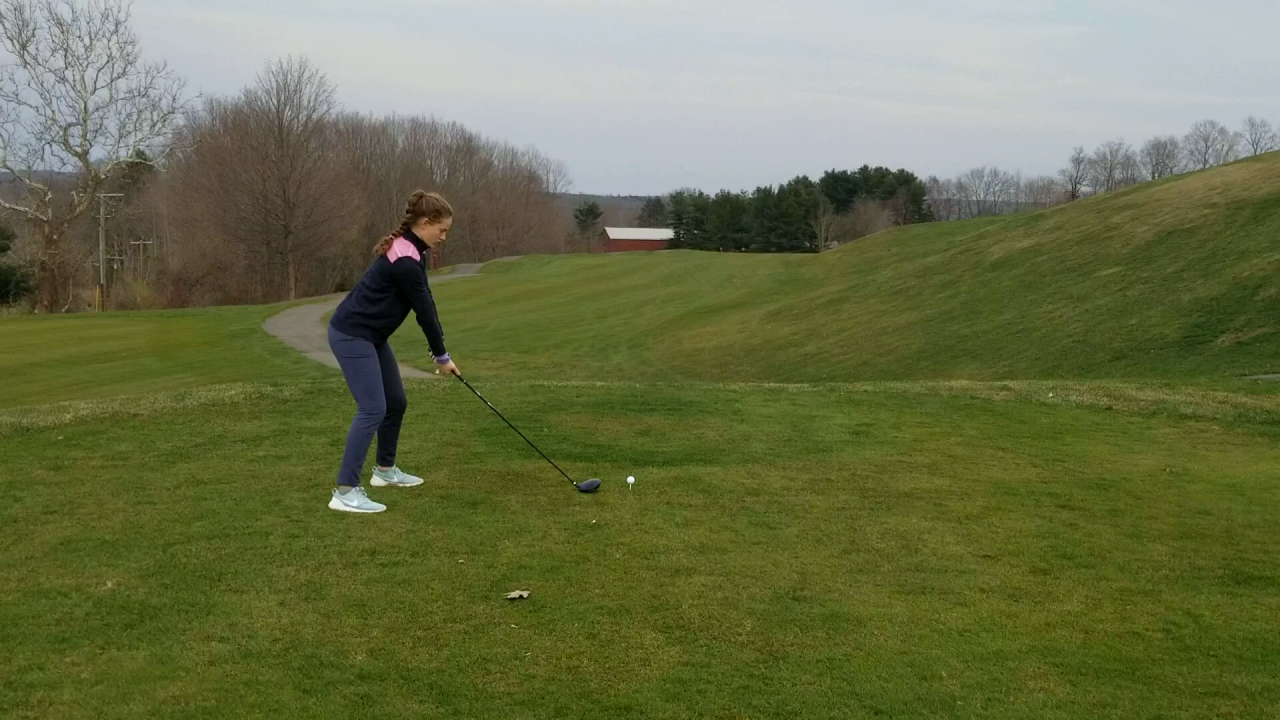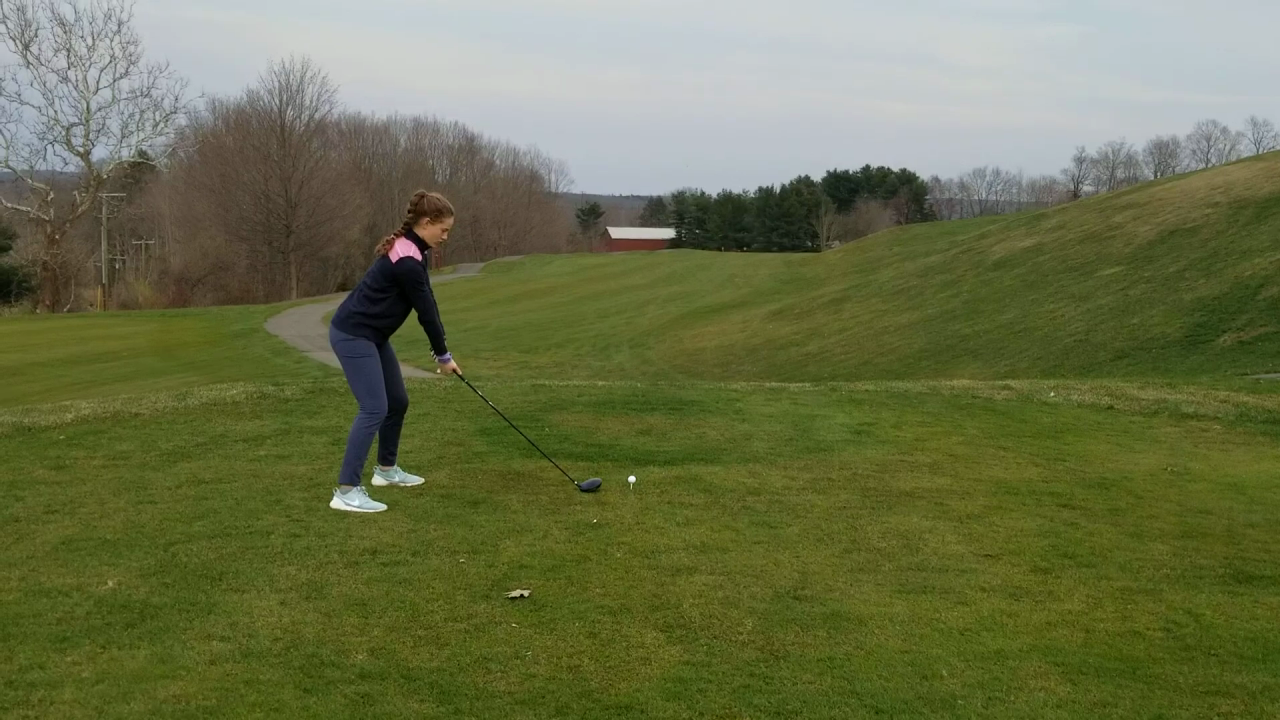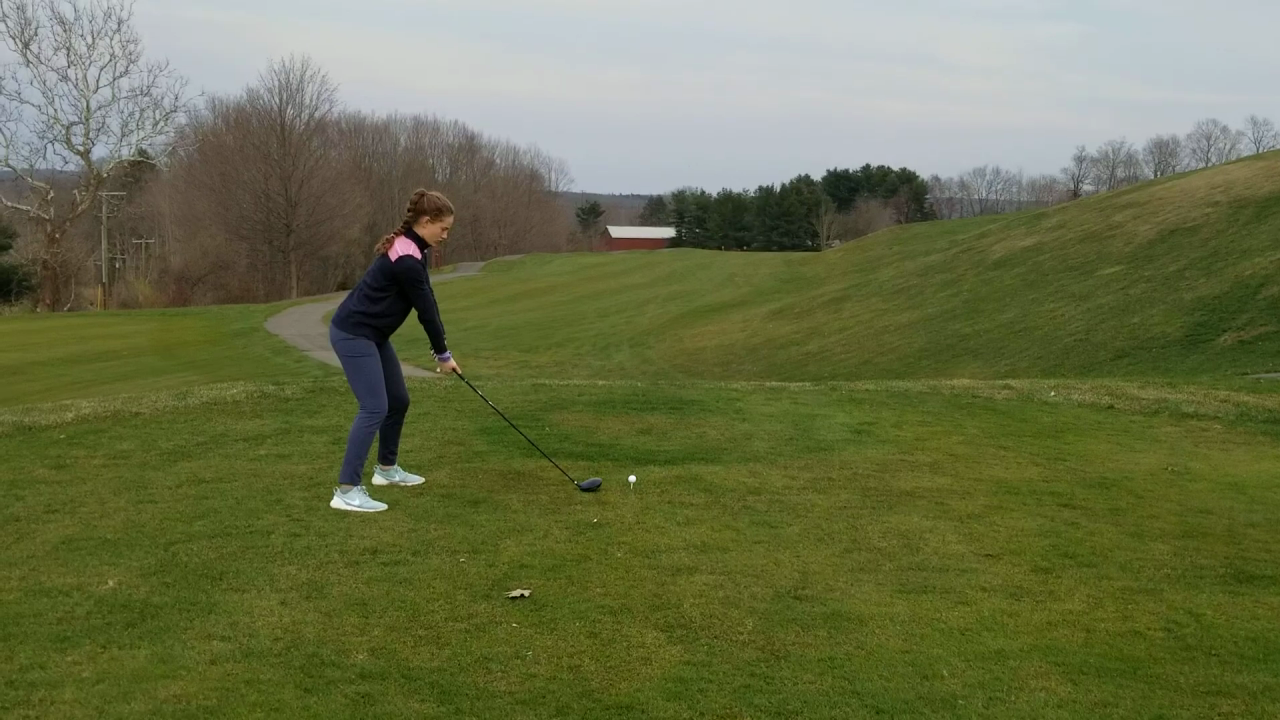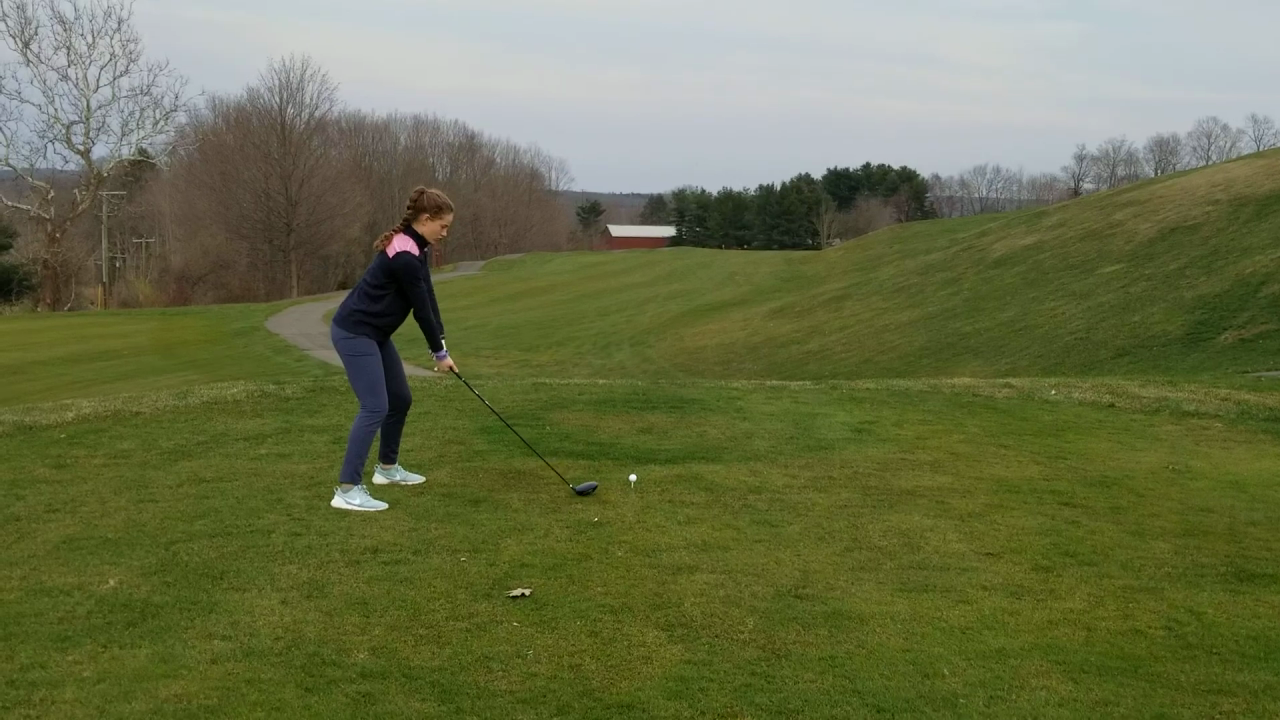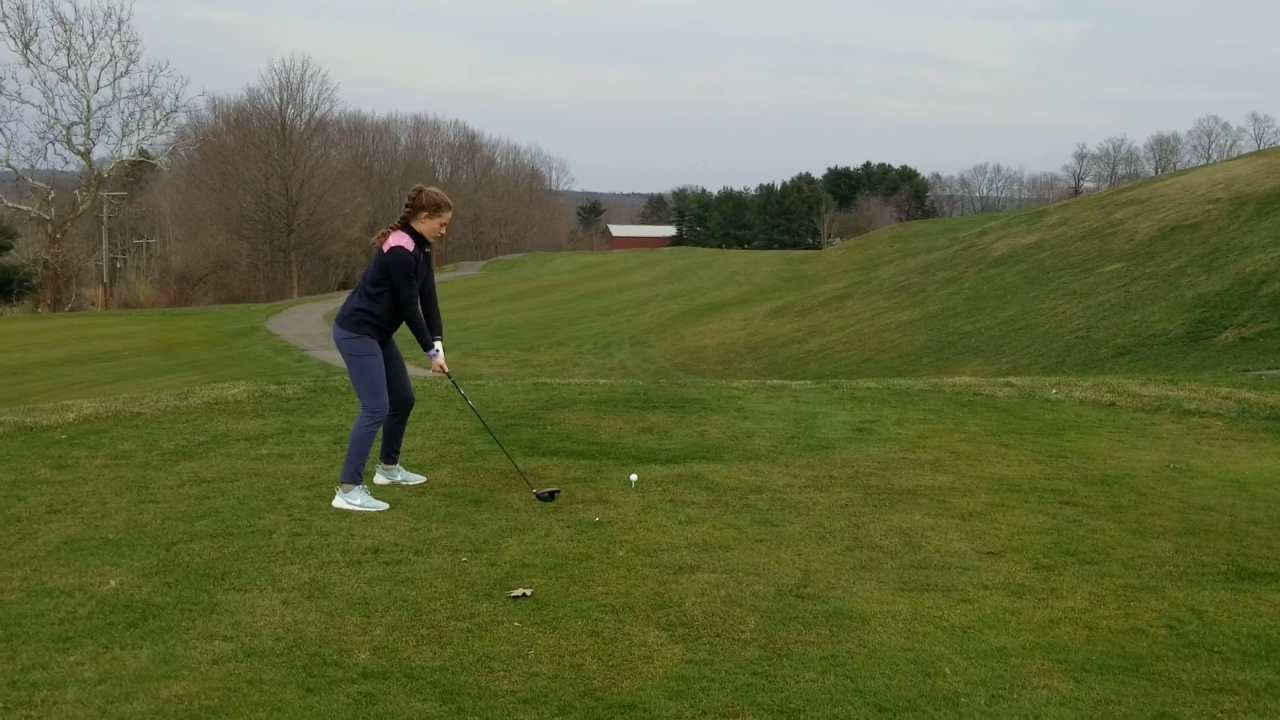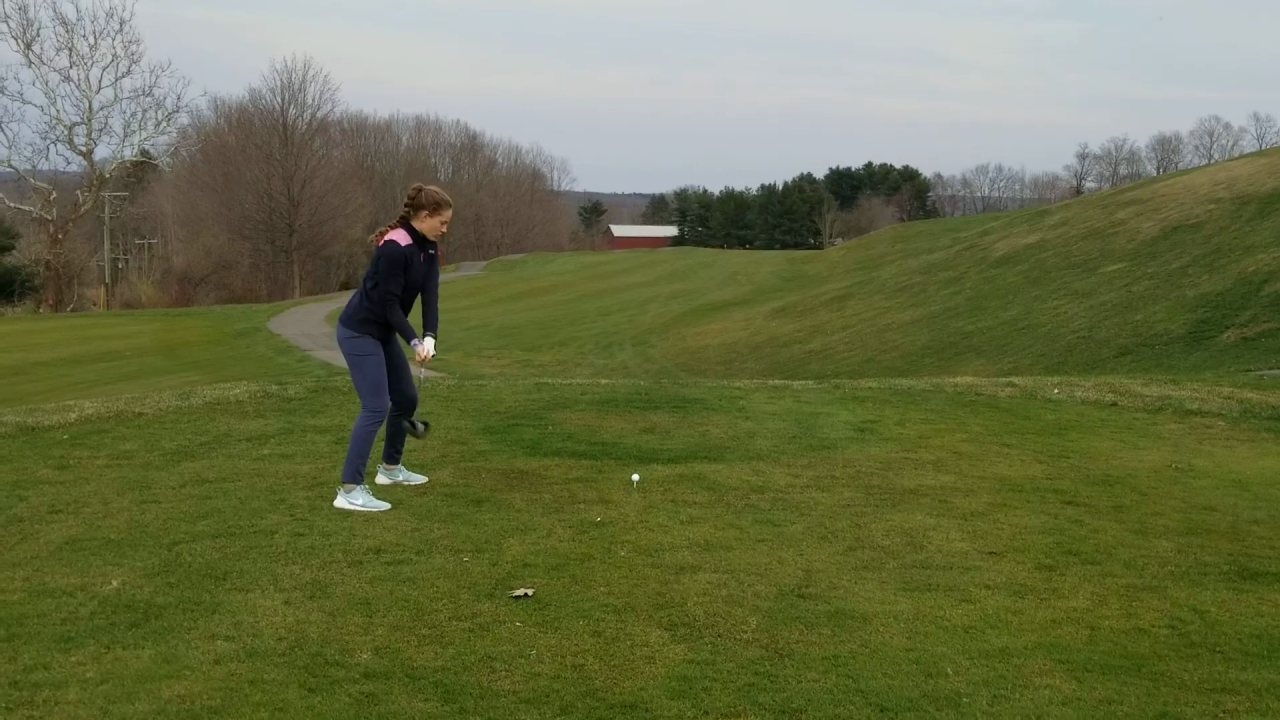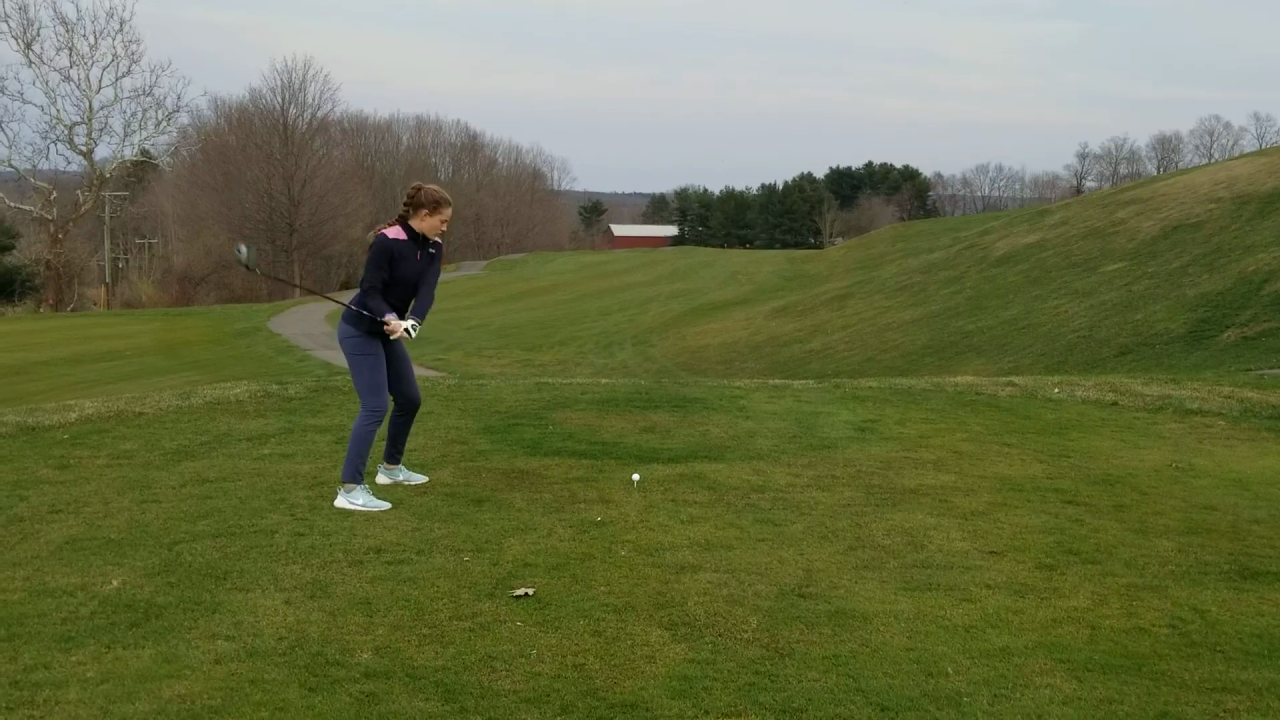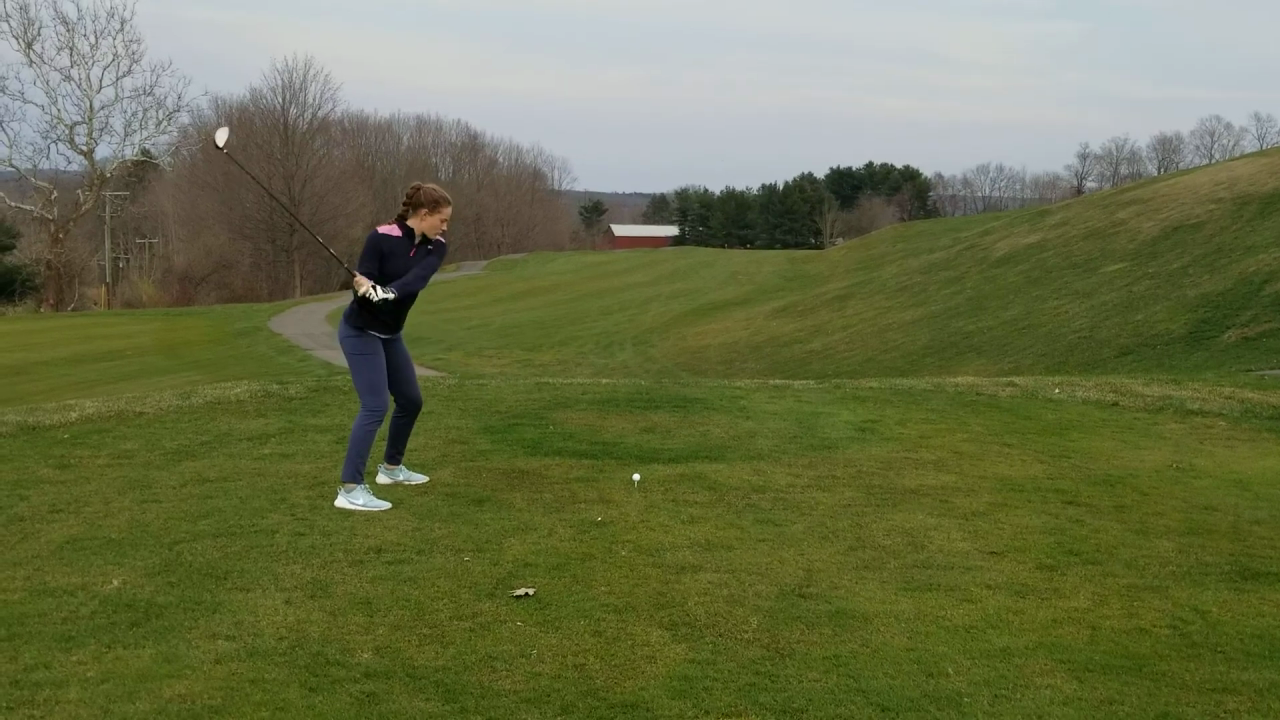
dt=0.1s
person 1, frame 1
left shoulder: (413, 250)
right shoulder: (404, 262)
left elbow: (427, 302)
right elbow: (423, 311)
left wrist: (439, 348)
right wrist: (441, 356)
left hip: (371, 335)
right hip: (351, 335)
left knee: (396, 402)
right knee: (372, 410)
left ankle: (385, 469)
right ankle: (345, 492)
person 1, frame 2
left shoulder: (415, 249)
right shoulder: (406, 261)
left elbow: (428, 302)
right elbow: (425, 311)
left wrist: (441, 347)
right wrist: (443, 355)
left hip: (372, 334)
right hip: (353, 335)
left knee: (397, 402)
right knee: (373, 409)
left ankle: (386, 469)
right ankle: (346, 491)
person 1, frame 3
left shoulder: (415, 248)
right shoulder: (406, 261)
left elbow: (428, 299)
right elbow: (424, 309)
left wrist: (442, 345)
right wrist: (442, 354)
left hip: (373, 333)
right hip: (353, 334)
left knee: (398, 401)
right knee: (374, 408)
left ankle: (386, 468)
right ankle: (346, 490)
person 1, frame 4
left shoulder: (417, 247)
right shoulder: (404, 257)
left elbow: (428, 298)
right elbow: (420, 308)
left wrist: (441, 343)
right wrist: (439, 352)
left hip: (374, 332)
right hip: (355, 333)
left knee: (400, 399)
right knee: (374, 408)
left ankle: (387, 467)
right ankle: (347, 490)
person 1, frame 5
left shoulder: (421, 247)
right shoulder: (400, 252)
left elbow: (428, 297)
right elbow: (409, 307)
left wrist: (436, 341)
right wrist: (431, 352)
left hip: (379, 333)
right hip: (356, 332)
left knee: (402, 399)
right knee: (374, 407)
left ankle: (388, 467)
right ankle: (348, 490)
person 1, frame 6
left shoulder: (427, 248)
right shoulder: (395, 247)
left elbow: (430, 295)
right elbow: (387, 303)
left wrist: (429, 337)
right wrist: (414, 341)
left hip: (382, 334)
right hip: (359, 332)
left knee: (406, 399)
right knee: (375, 407)
left ankle: (390, 467)
right ankle: (349, 490)
person 1, frame 7
left shoulder: (433, 249)
right shoulder: (387, 241)
left elbow: (426, 290)
right elbow: (372, 294)
left wrist: (412, 322)
right wrist: (390, 317)
left hip: (387, 334)
right hip: (360, 331)
left knee: (409, 399)
right knee: (375, 407)
left ankle: (391, 467)
right ankle: (350, 490)
person 1, frame 8
left shoulder: (436, 248)
right shoulder: (382, 238)
left elbow: (416, 281)
right elbow: (361, 292)
left wrist: (384, 292)
right wrist: (364, 287)
left hip: (388, 333)
right hip: (360, 331)
left knee: (411, 400)
right knee: (375, 407)
left ankle: (391, 467)
right ankle: (350, 490)
